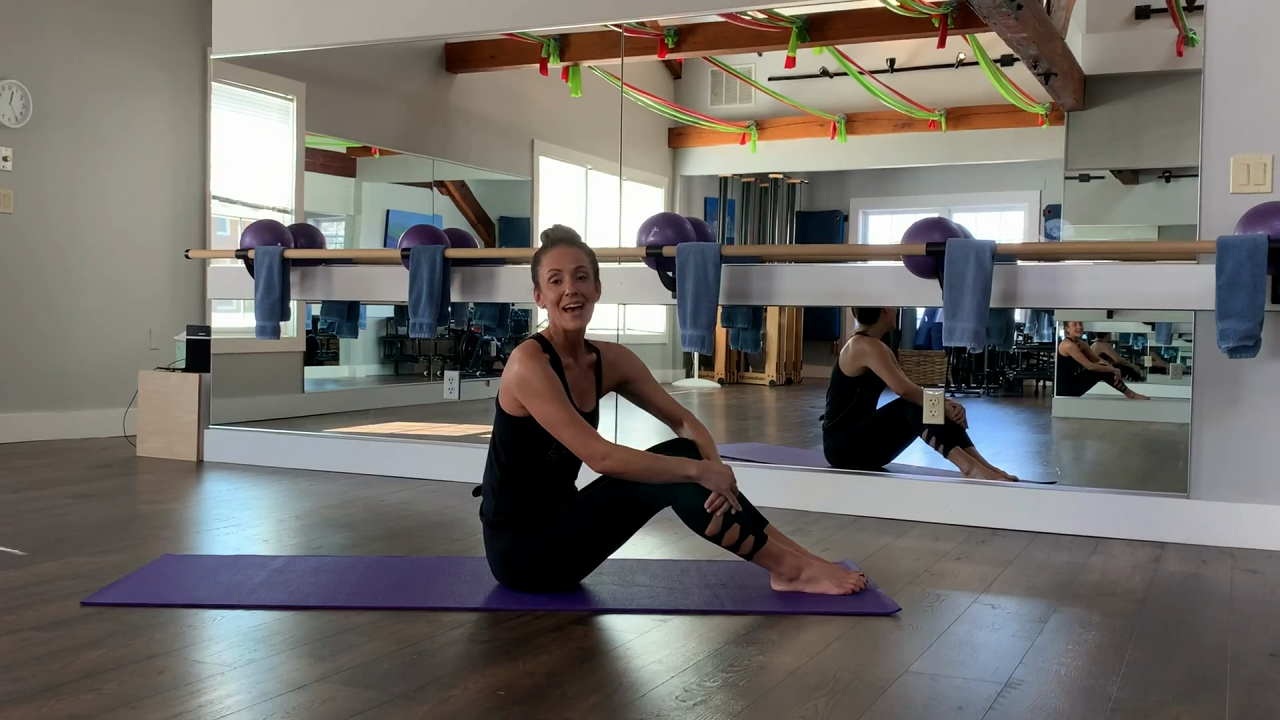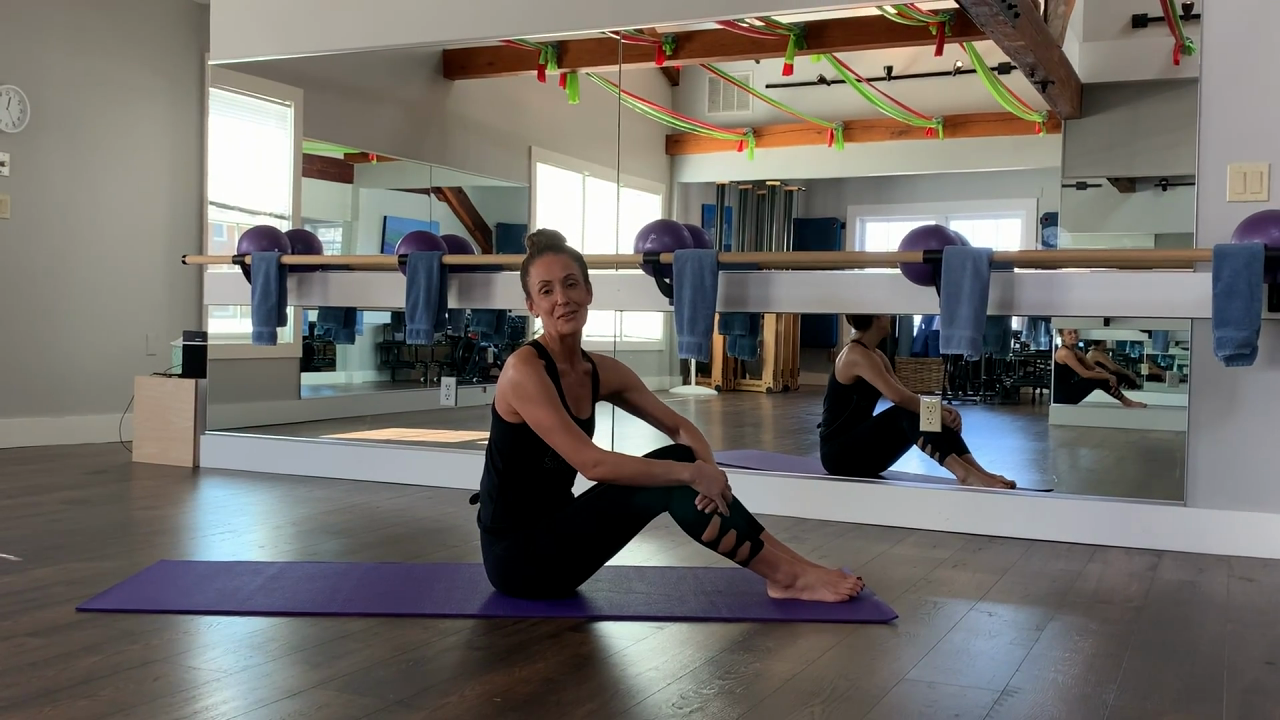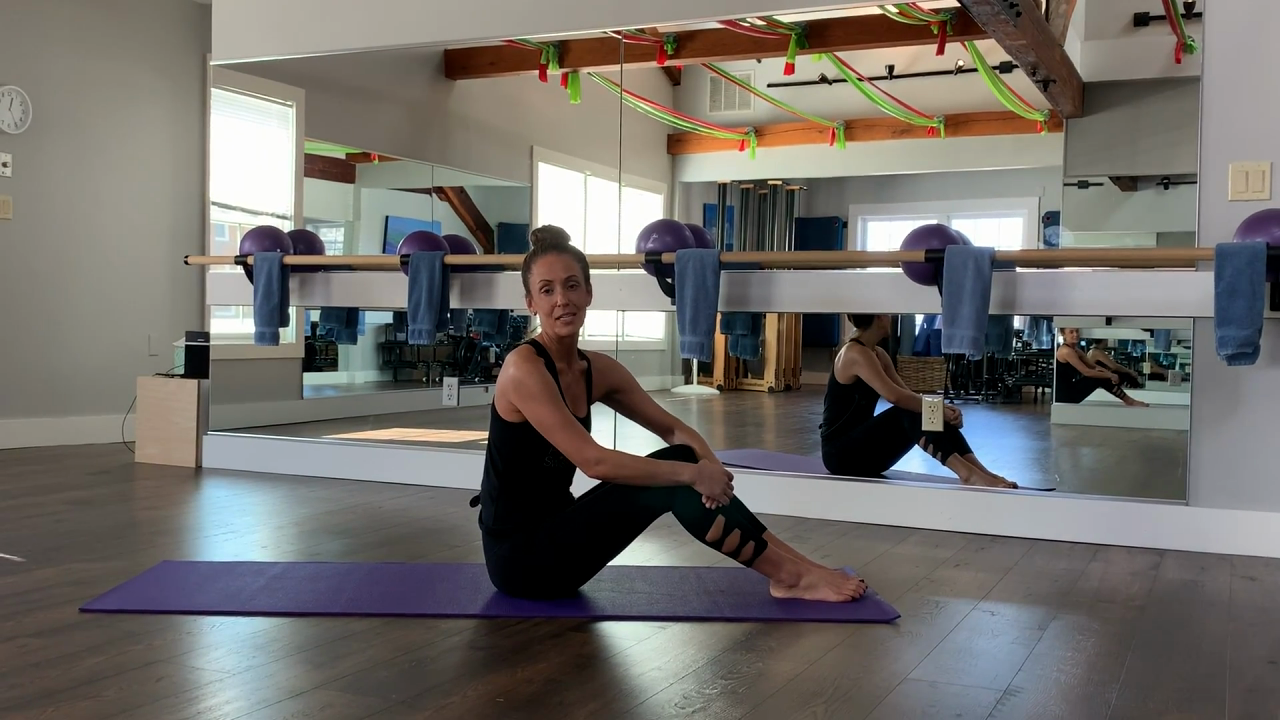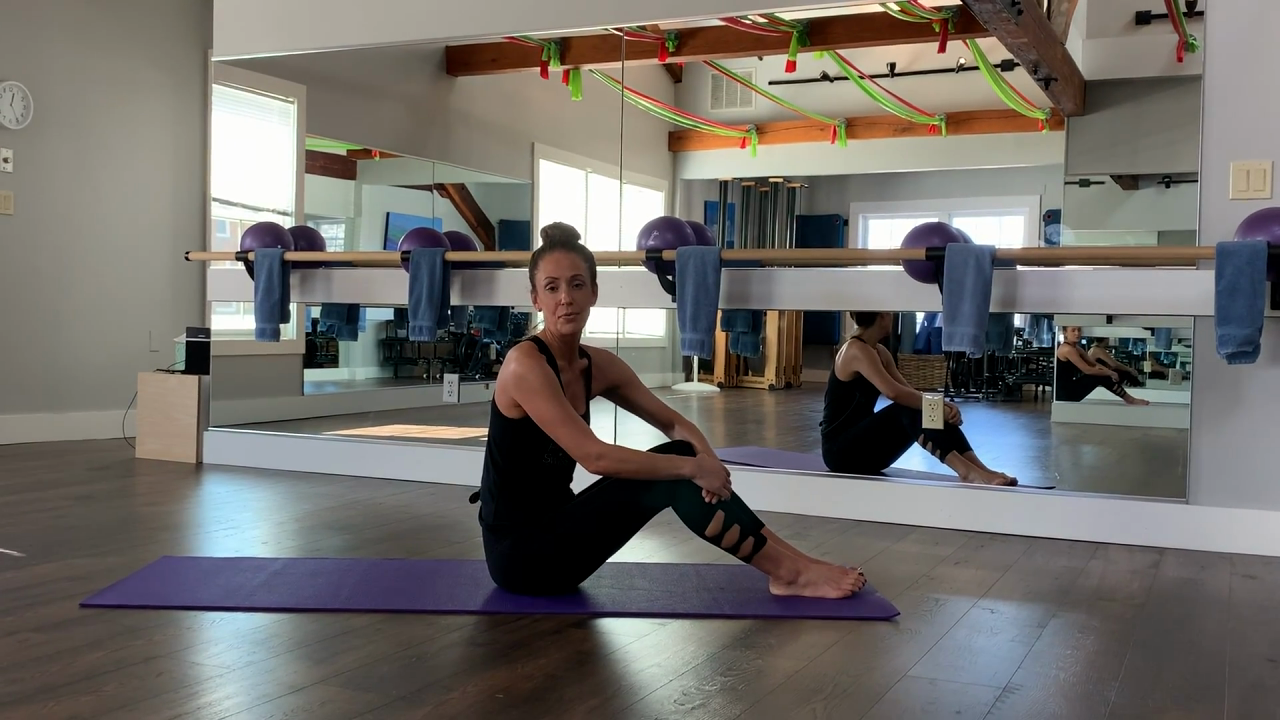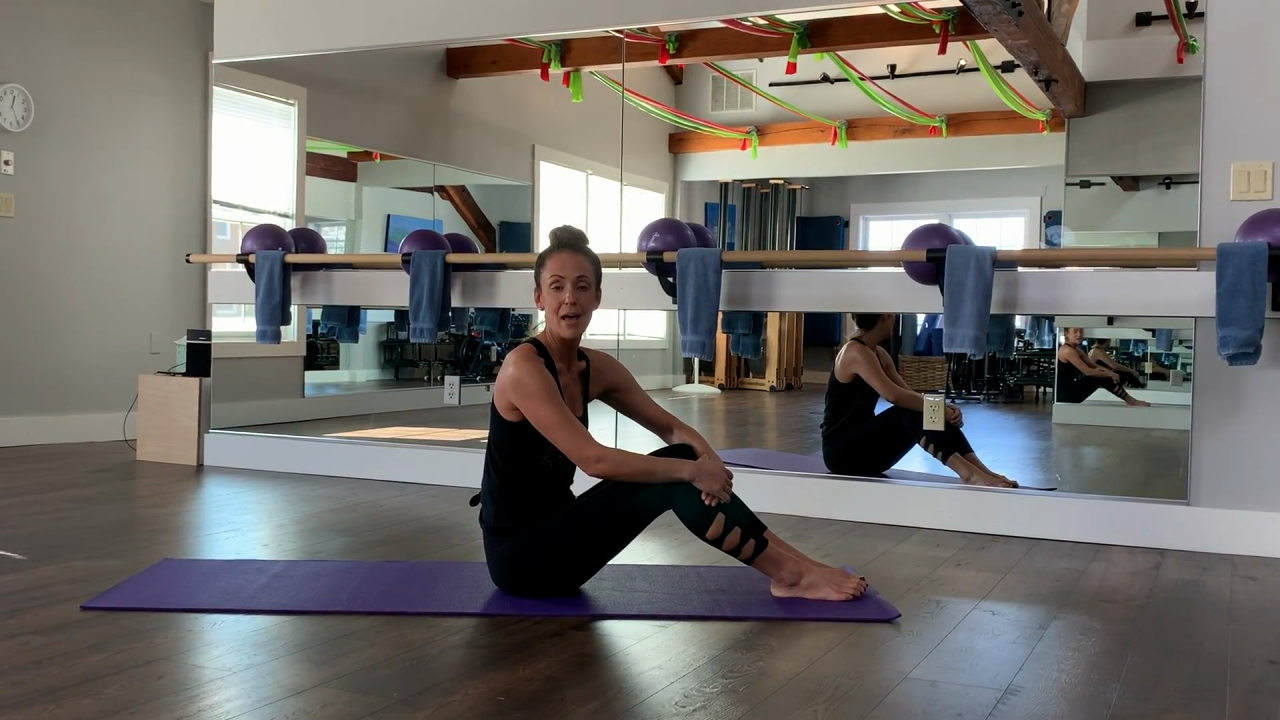
dt=1s
person 1, frame 1
left shoulder: (611, 360)
right shoulder: (530, 363)
left elbow: (682, 420)
right elbow: (600, 456)
left wrist: (713, 466)
right wrist: (699, 471)
left hip: (555, 527)
right hip: (520, 549)
left knee: (681, 459)
right knee: (676, 469)
left ankle: (794, 561)
right ankle: (792, 568)
person 1, frame 2
left shoulder: (602, 371)
right shoulder: (525, 370)
left elbow: (679, 427)
right elbow: (592, 463)
left wrist: (707, 467)
right wrist: (689, 474)
left hip: (552, 533)
right hip: (517, 555)
left knee: (678, 466)
right knee: (674, 473)
left ankle: (788, 568)
right ankle: (789, 576)
person 1, frame 3
left shoulder: (597, 369)
right shoulder: (525, 368)
left elbow: (672, 429)
right elbow: (594, 462)
left wrist: (709, 465)
right wrist: (692, 474)
left hip: (552, 533)
right hip: (519, 554)
left knee: (680, 464)
right knee: (676, 475)
left ankle: (790, 568)
right ankle: (792, 575)
person 1, frame 4
left shoulder: (598, 364)
right shoulder: (526, 364)
left elbow: (672, 422)
right elbow: (595, 456)
left wrist: (705, 456)
right wrist: (691, 467)
left hip: (552, 530)
right hip: (519, 551)
left knee: (680, 459)
right knee: (675, 475)
left ankle: (787, 564)
right ankle: (789, 572)
person 1, frame 5
left shoulder: (596, 367)
right shoulder: (525, 367)
left elbow: (670, 428)
right elbow: (594, 460)
left wrist: (707, 459)
right wrist: (691, 470)
left hip: (553, 531)
right hip: (520, 554)
left knee: (681, 463)
right knee: (676, 477)
left ankle: (792, 566)
right ankle: (792, 574)
person 2, frame 1
left shoulder: (879, 348)
right shoulder: (865, 346)
left elbow: (912, 389)
right elbow: (903, 389)
left wrist: (945, 404)
right wrist: (942, 406)
left hip: (866, 441)
right hip: (842, 446)
right knee: (913, 407)
left ankle: (982, 466)
right ankle: (970, 467)
person 2, frame 2
left shoulder: (876, 356)
right shoulder: (857, 355)
left elbow: (906, 395)
right elbow: (898, 397)
left wrist: (940, 410)
right wrist: (938, 412)
left hip: (862, 449)
right hip: (838, 452)
left knee: (919, 413)
right knee: (908, 414)
left ankle: (978, 472)
right ankle: (965, 474)
person 2, frame 3
left shoulder: (878, 354)
right shoulder: (856, 353)
left elbow: (908, 395)
right elbow: (895, 396)
left wrist: (941, 409)
left hip: (864, 448)
right hip: (840, 452)
left knee: (920, 412)
right knee: (909, 414)
left ankle: (980, 472)
right ankle: (968, 474)
person 2, frame 4
left shoulder: (879, 352)
right shoulder: (857, 350)
left elbow: (909, 392)
right elbow: (894, 392)
left wrist: (942, 406)
left hip: (864, 446)
right hip: (840, 449)
left knee: (918, 408)
right knee: (909, 410)
left ankle: (979, 470)
right ankle: (968, 472)
person 2, frame 5
left shoulder: (879, 354)
right shoulder: (856, 352)
left elbow: (909, 394)
right elbow: (893, 395)
left wrist: (943, 409)
left hip: (865, 447)
right hip: (841, 451)
left knee: (922, 412)
right knee: (911, 413)
left ankle: (982, 472)
right ankle: (969, 473)
